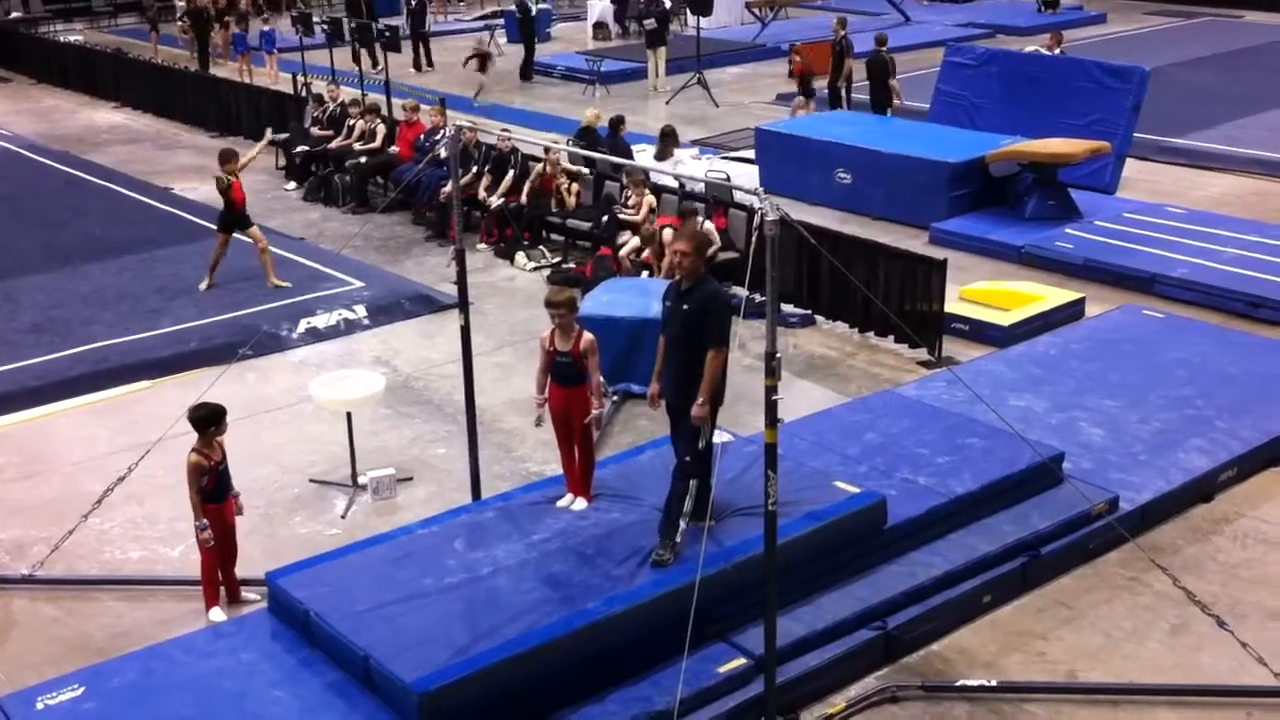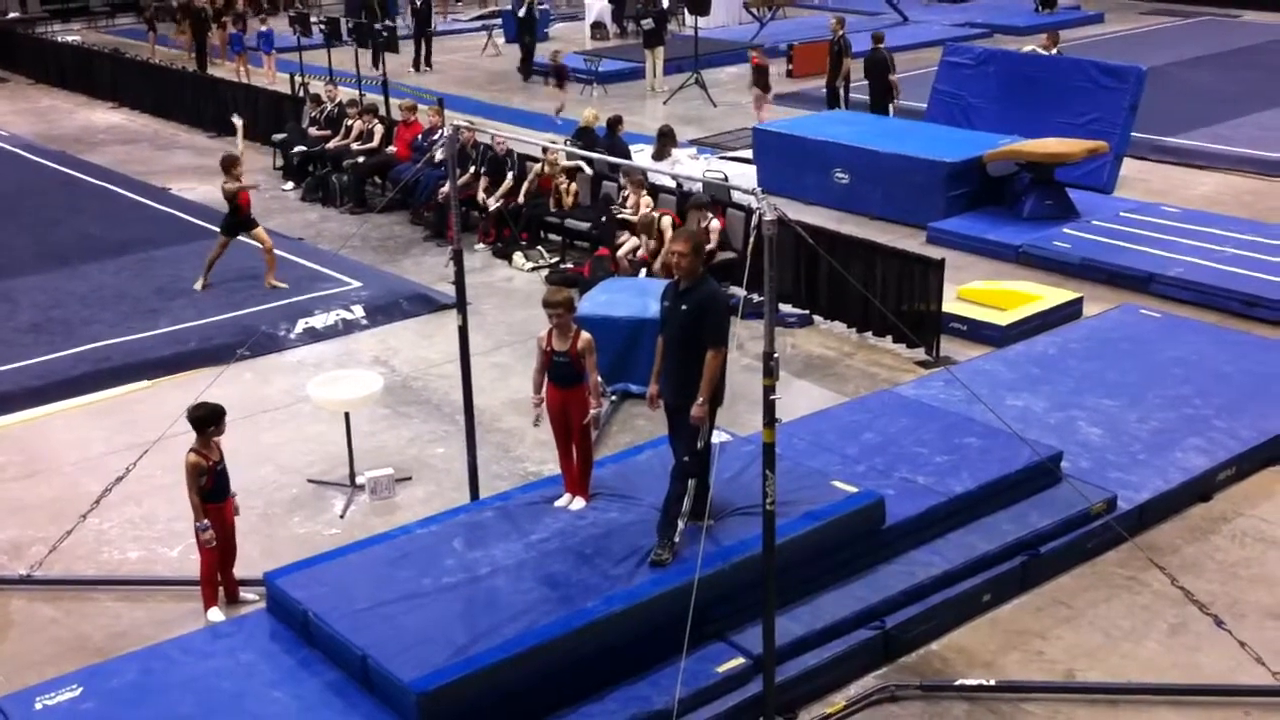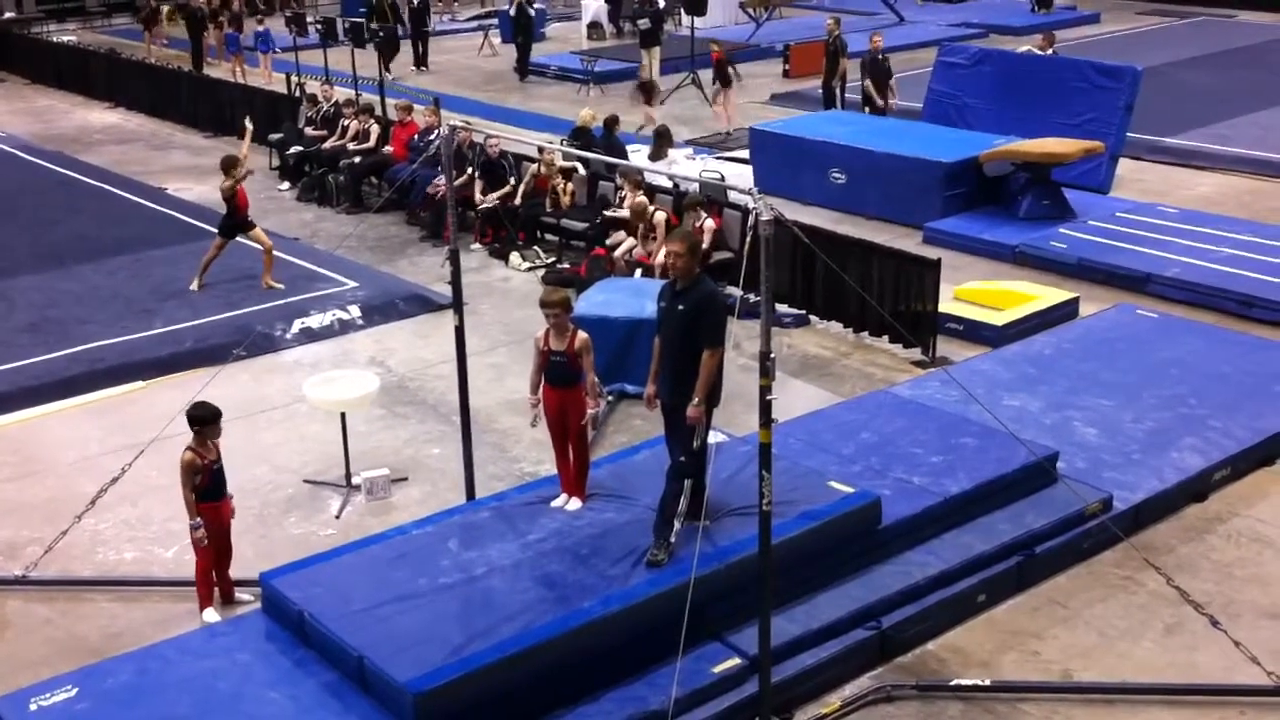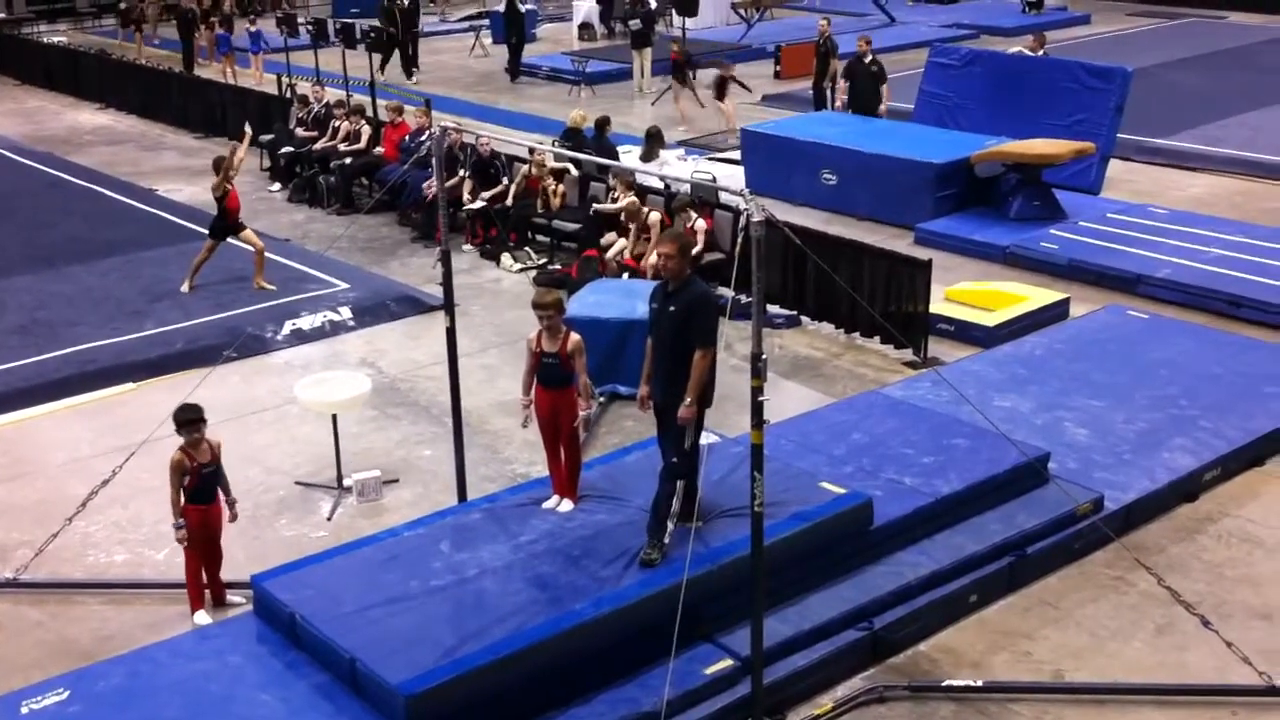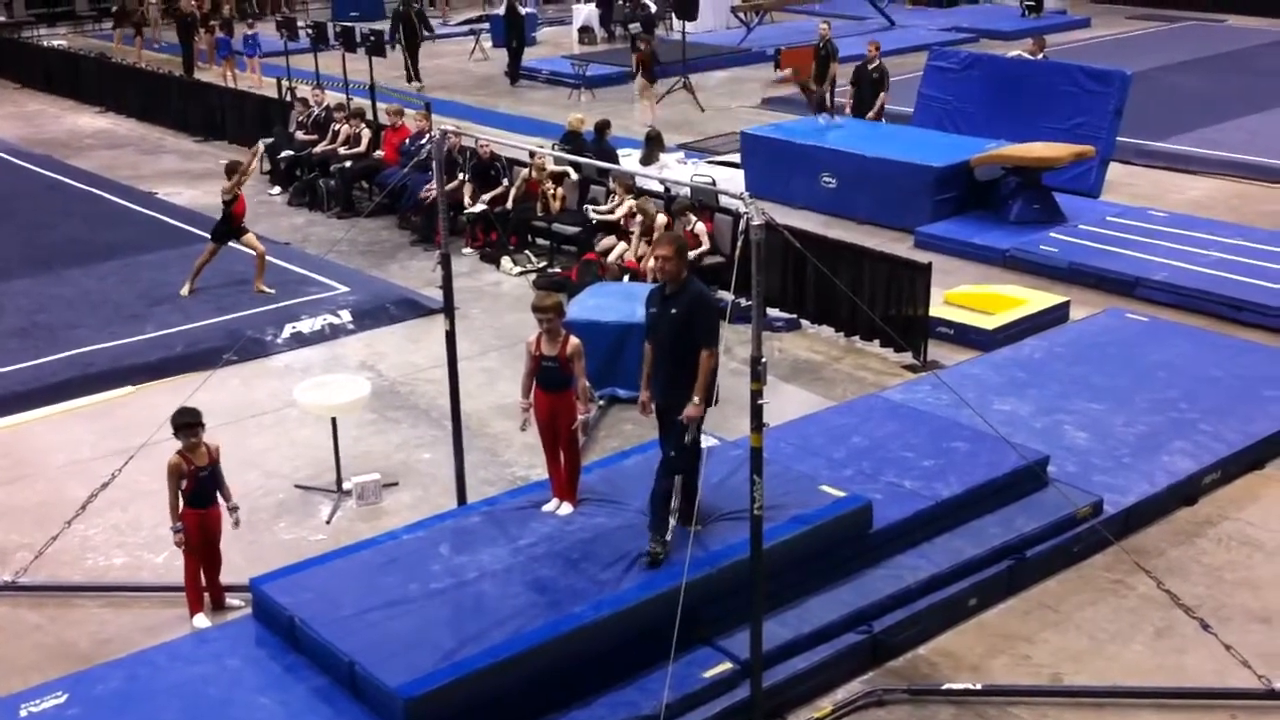
dt=0.4s
person 1, frame 1
left shoulder: (714, 297)
right shoulder: (672, 290)
left elbow: (717, 352)
left wrist: (703, 401)
right wrist: (656, 380)
left hip: (699, 395)
right hip: (675, 390)
left knee: (687, 464)
right knee: (692, 456)
left ankle: (669, 536)
right ankle: (700, 509)
person 1, frame 2
left shoulder: (712, 297)
right shoulder: (670, 290)
left elbow: (716, 352)
left wrist: (703, 400)
right wrist: (655, 380)
left hip: (697, 396)
right hip: (673, 390)
left knee: (686, 465)
right knee: (689, 456)
left ankle: (667, 536)
right ankle: (698, 509)
person 1, frame 3
left shoulder: (709, 297)
right shoulder: (667, 290)
left elbow: (713, 352)
left wrist: (699, 400)
right wrist: (652, 381)
left hip: (694, 395)
right hip: (670, 390)
left knee: (682, 464)
right knee: (685, 457)
left ankle: (664, 536)
right ankle: (695, 509)
person 1, frame 4
left shoulder: (701, 298)
right shoulder: (658, 292)
left elbow: (704, 353)
left wrist: (690, 401)
right wrist: (645, 382)
left hip: (687, 396)
right hip: (663, 391)
left knee: (675, 465)
right knee: (676, 458)
left ankle: (657, 536)
right ankle: (687, 510)
person 1, frame 5
left shoulder: (700, 298)
right shoulder: (654, 296)
left elbow: (709, 352)
left wrist: (698, 400)
right wrist: (645, 387)
left hip: (688, 395)
right hip: (664, 392)
left knee: (673, 462)
right knee: (680, 457)
left ankle: (660, 533)
right ankle: (686, 513)
person 2, frame 1
left shoulder: (586, 340)
right shoulder: (546, 338)
left elbow: (594, 375)
right elbow: (543, 372)
left wrist: (597, 407)
right wrist: (540, 403)
left hip: (579, 395)
right hip: (557, 396)
left knee: (584, 445)
right knee: (564, 445)
left ankle: (584, 493)
right ankle: (571, 489)
person 2, frame 2
left shoulder: (584, 339)
right shoulder: (543, 338)
left elbow: (592, 375)
right elbow: (539, 371)
left wrist: (595, 407)
right wrist: (537, 402)
left hip: (577, 395)
right hip: (555, 396)
left knee: (582, 445)
right knee: (562, 445)
left ankle: (582, 492)
right ankle: (569, 489)
person 2, frame 3
left shoulder: (581, 339)
right shoulder: (541, 338)
left elbow: (589, 374)
right elbow: (536, 372)
left wrist: (592, 406)
right wrist: (534, 402)
left hip: (574, 396)
right hip: (551, 396)
left knee: (578, 446)
right knee: (559, 446)
left ankle: (578, 493)
right ankle: (565, 490)
person 2, frame 4
left shoulder: (573, 341)
right shoulder: (533, 340)
left elbow: (582, 376)
right elbow: (529, 373)
left wrist: (585, 408)
right wrist: (525, 404)
left hip: (566, 398)
right hip: (543, 398)
left knee: (570, 447)
right knee: (550, 447)
left ankle: (570, 495)
right ankle: (557, 492)
person 2, frame 5
left shoulder: (573, 345)
right shoulder: (532, 343)
left elbow: (581, 380)
right elbow: (528, 376)
left wrist: (583, 411)
right wrist: (525, 407)
left hip: (565, 401)
right hip: (542, 401)
left knee: (569, 451)
right knee: (550, 450)
left ankle: (570, 498)
right ankle: (557, 495)
person 3, frame 1
left shoulder: (219, 443)
right shoulder: (196, 459)
right elbow: (194, 494)
left wrist: (235, 496)
right wrist: (201, 525)
left hip: (225, 506)
right hip: (209, 512)
left knee: (229, 552)
right knee: (211, 559)
left ankle: (234, 593)
right ankle: (212, 605)
person 3, frame 2
left shoulder: (216, 444)
right shoulder: (194, 460)
right elbow: (193, 495)
left wrist: (232, 497)
right wrist: (202, 526)
left hip: (224, 506)
right hip: (209, 513)
left knee: (229, 553)
right knee: (211, 560)
left ankle: (232, 593)
right ankle: (211, 605)
person 3, frame 3
left shoulder: (214, 445)
right shoulder: (190, 458)
right elbow: (187, 492)
left wrist: (228, 499)
right wrist: (195, 524)
left hip: (221, 506)
right hip: (205, 512)
left knee: (224, 553)
right knee: (206, 559)
left ankle: (227, 594)
right ankle: (206, 605)
person 3, frame 4
left shoulder: (214, 446)
right shoulder: (179, 459)
right elbow: (175, 492)
left wrist: (231, 502)
right wrist: (179, 524)
left hip: (214, 508)
right hip: (193, 513)
left knee: (214, 555)
right knee: (195, 561)
left ankle: (219, 596)
right ankle: (197, 608)
person 3, frame 5
left shoulder: (213, 450)
right shoulder: (176, 463)
right elbow: (173, 497)
left wrist: (232, 508)
right wrist: (176, 528)
left hip: (213, 512)
right hip: (192, 517)
left knee: (213, 558)
right knee: (193, 564)
left ankle: (218, 599)
right ankle: (196, 611)
